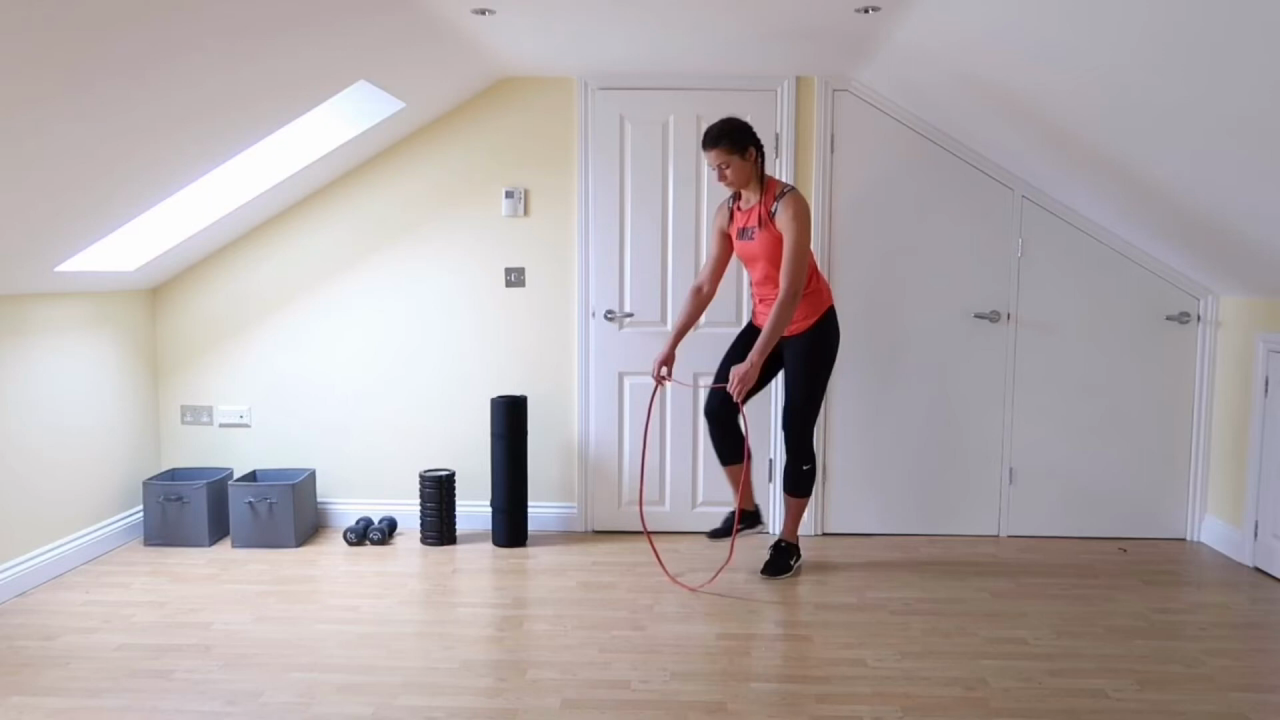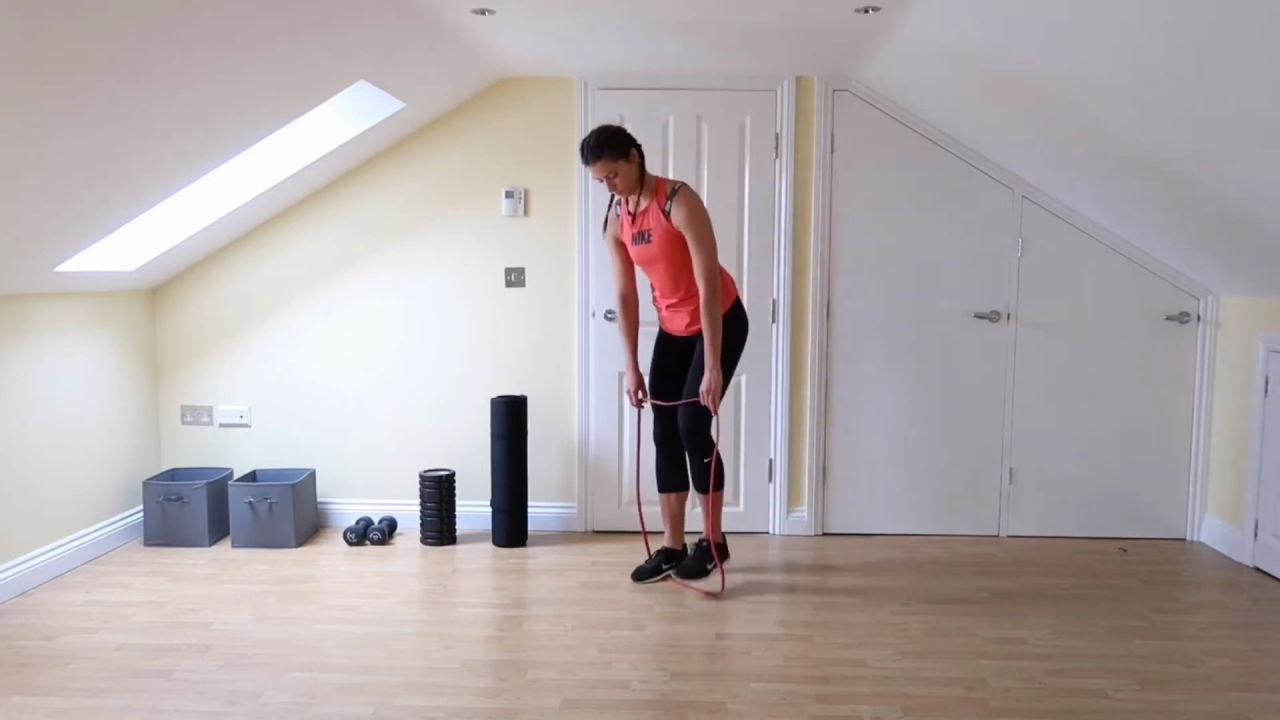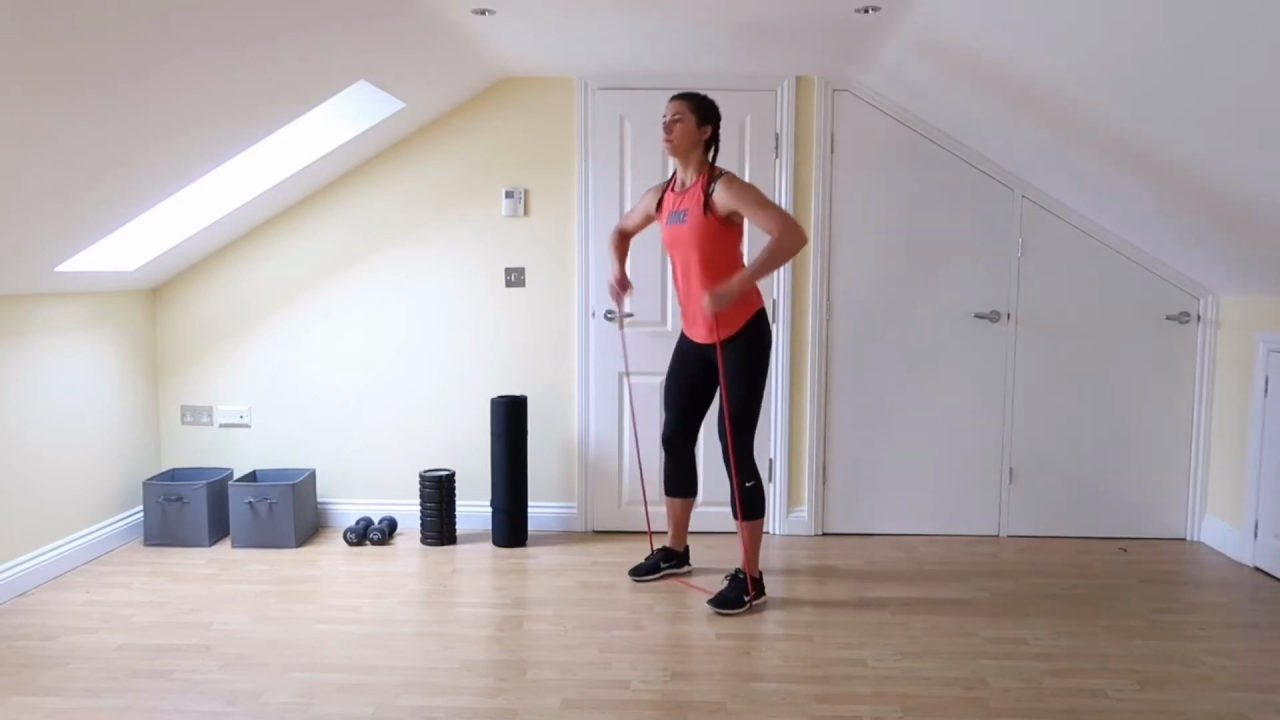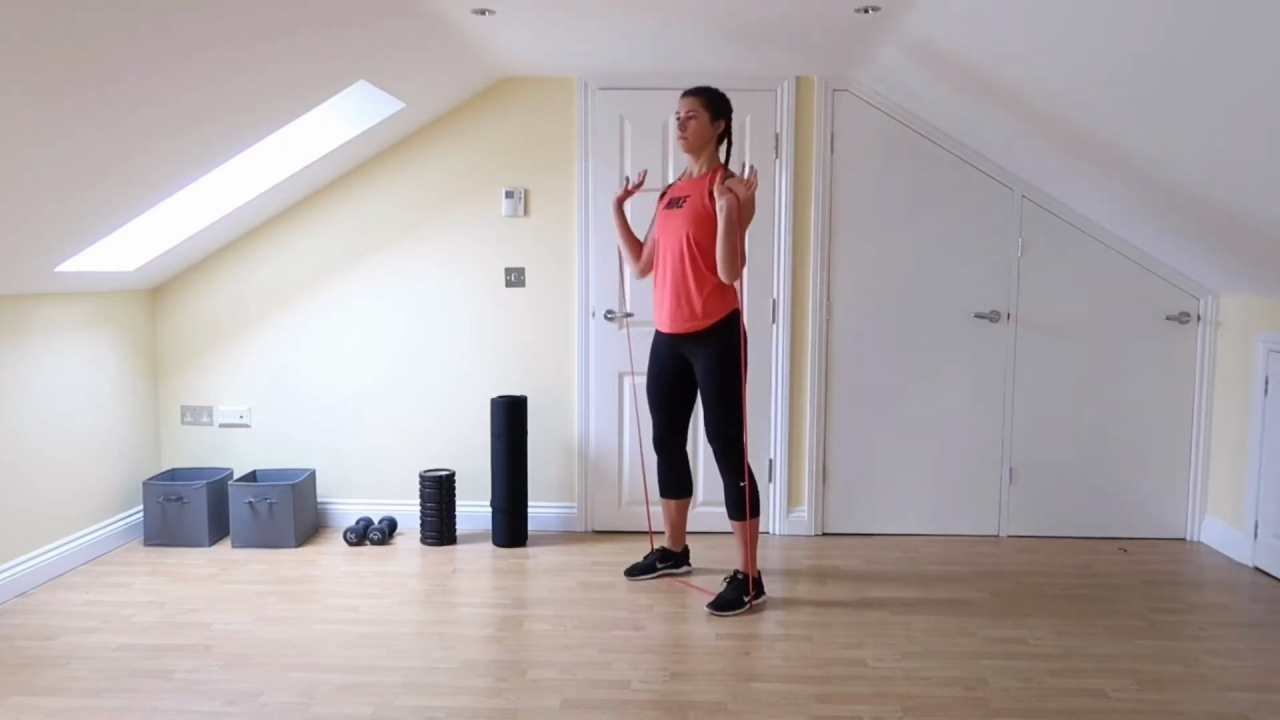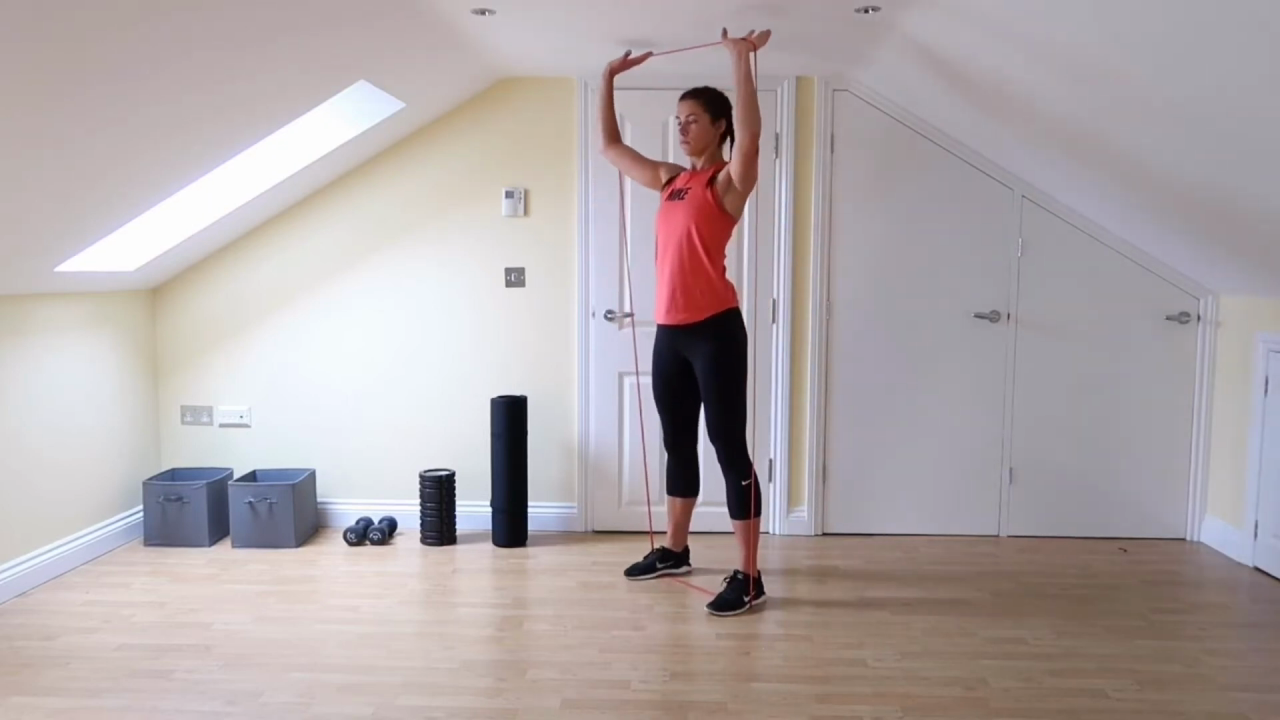
dt=1s
person 1, frame 1
left shoulder: (788, 204)
right shoulder: (727, 212)
left elbow: (791, 291)
right elbow: (704, 285)
left wrist: (754, 361)
right wrist: (671, 345)
left hip: (811, 327)
right hip: (764, 322)
left knee: (796, 431)
right knee: (717, 408)
left ankle: (788, 542)
right ankle: (747, 510)
person 1, frame 2
left shoulder: (680, 201)
right shoulder: (615, 220)
left elbow: (709, 286)
right elbow: (626, 296)
left wrist: (714, 366)
right wrist: (632, 367)
left hip: (720, 321)
right hip: (672, 328)
left knee: (692, 424)
right knee: (664, 433)
left ankle: (714, 540)
right ankle: (674, 547)
person 1, frame 3
left shoulder: (725, 188)
right shoulder: (661, 194)
left elbow: (793, 235)
right elbow: (622, 229)
left wrist: (738, 285)
right wrist: (618, 270)
left hip: (742, 335)
right hip: (693, 338)
left knee: (736, 450)
right knee: (675, 438)
left ankle: (750, 577)
right ankle: (675, 549)
person 1, frame 4
left shoulder: (732, 189)
right shoulder: (669, 193)
left elbow: (729, 271)
right elbow: (640, 266)
left wrist: (727, 206)
right wrist: (618, 208)
left hip: (716, 335)
right hip: (668, 336)
left knee: (727, 448)
right knee: (666, 441)
left ankle: (749, 576)
right ankle: (673, 549)
person 1, frame 5
left shoulder: (731, 179)
right shoulder: (668, 178)
left elbow: (751, 134)
right elbow: (609, 144)
left wrist: (741, 59)
right wrist: (610, 79)
left hip: (715, 330)
right hip: (669, 331)
left knee: (729, 448)
right knee: (678, 444)
left ankle: (748, 577)
right ankle: (674, 549)
